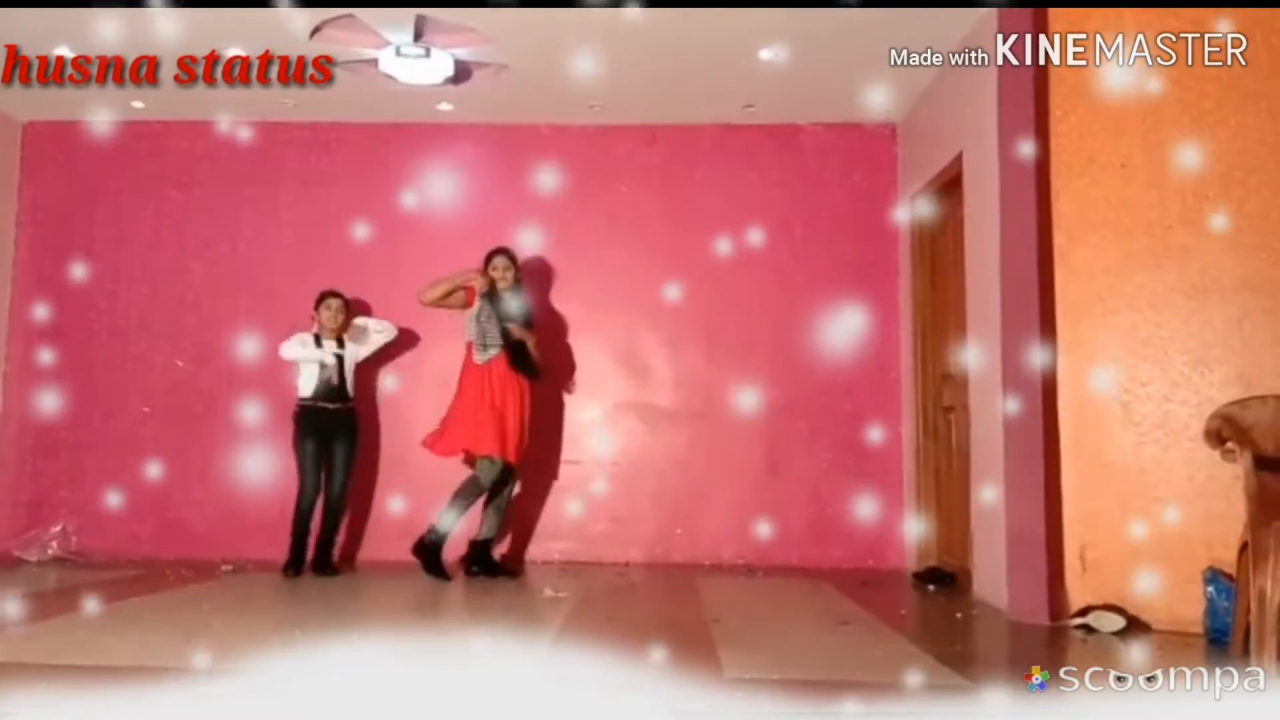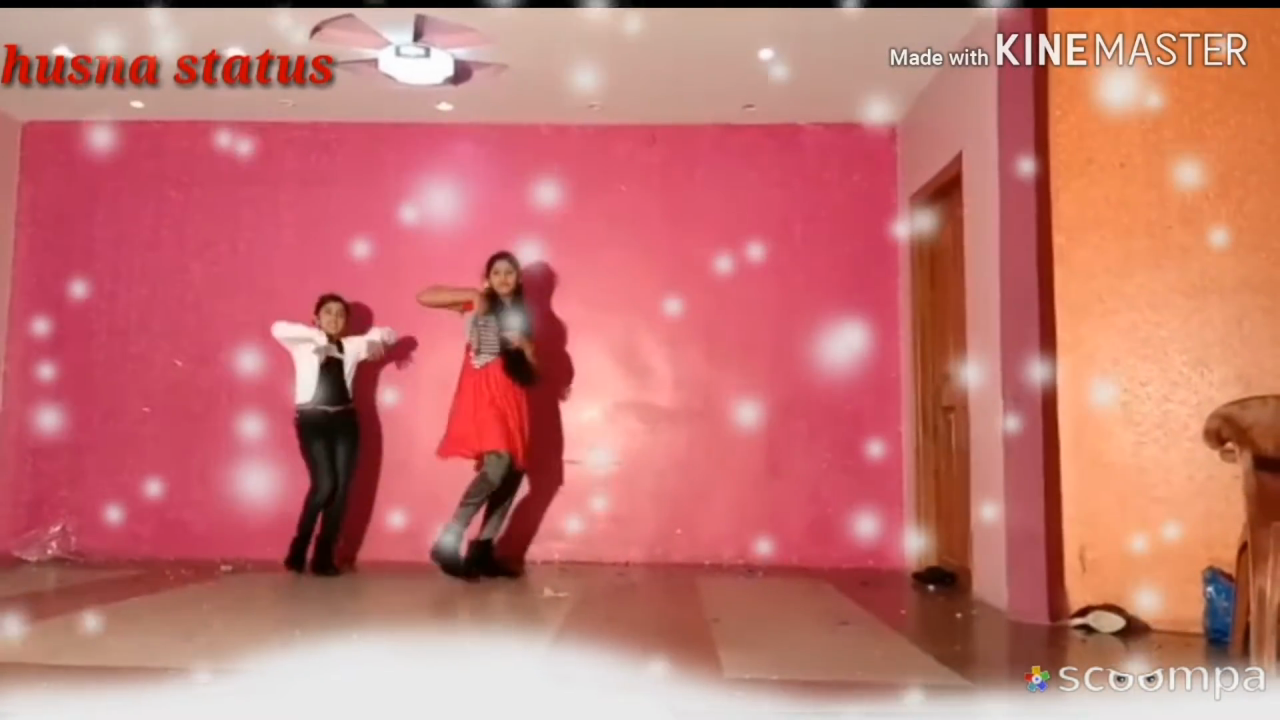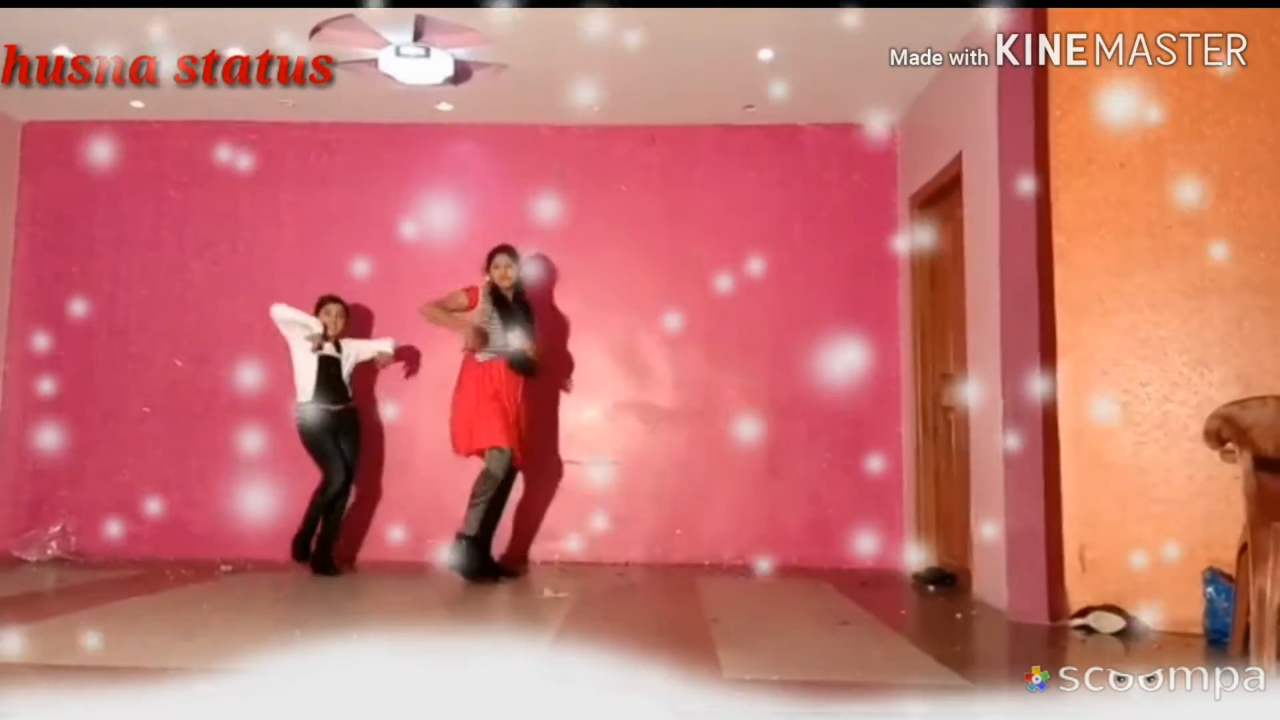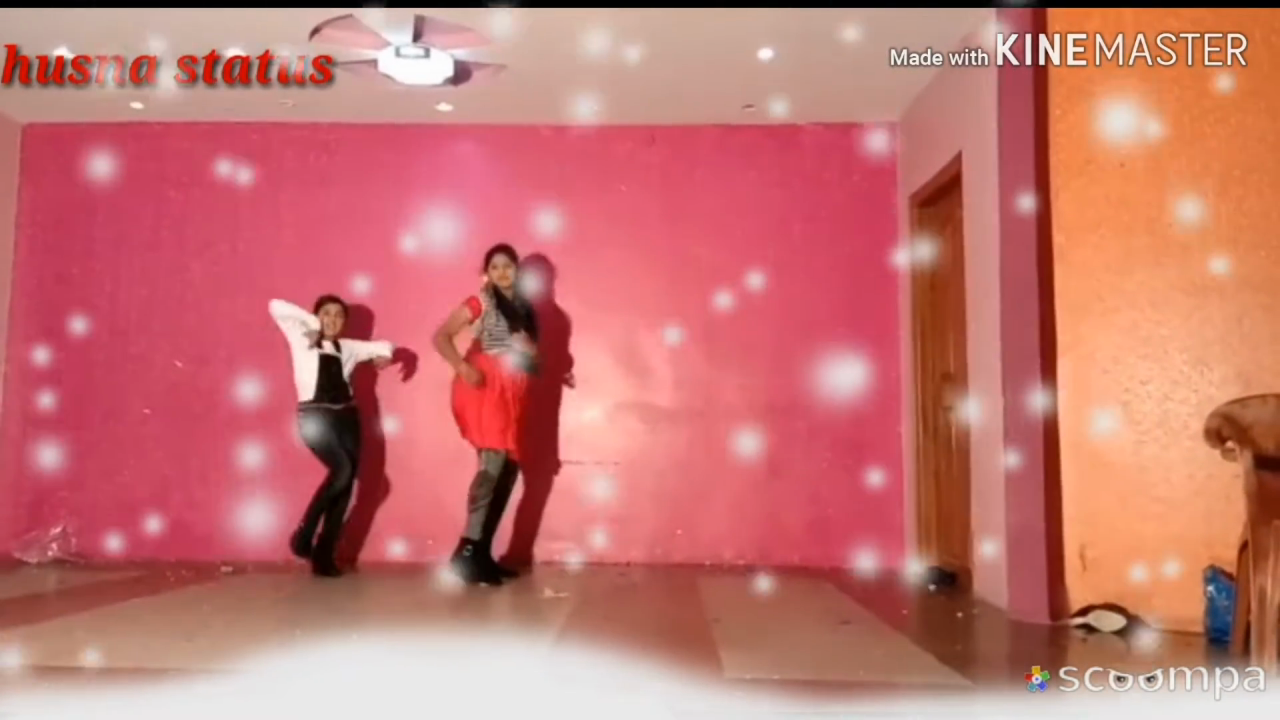
dt=0.1s
person 1, frame 1
left shoulder: (521, 308)
right shoulder: (474, 298)
left elbow: (537, 358)
right elbow: (425, 298)
left wrist: (526, 337)
right wrist: (463, 277)
left hip: (514, 396)
right hip: (482, 392)
left knee: (507, 472)
right knee: (489, 469)
left ankle: (480, 550)
right ankle: (432, 540)
person 1, frame 2
left shoulder: (521, 314)
right shoulder: (475, 303)
left elbow: (534, 363)
right elbow: (424, 297)
left wrist: (525, 345)
right wrist: (468, 293)
left hip: (512, 399)
right hip: (481, 394)
left knee: (513, 473)
right knee: (497, 467)
left ankle: (482, 551)
right ankle: (448, 543)
person 1, frame 3
left shoulder: (522, 307)
right shoulder: (477, 297)
left elbow: (534, 357)
right elbow: (429, 308)
left wrist: (527, 345)
right wrist: (461, 323)
left hip: (510, 393)
right hip: (481, 388)
left knee: (508, 468)
right knee: (496, 460)
left ankle: (481, 551)
right ankle: (465, 545)
person 1, frame 4
left shoulder: (523, 307)
right shoulder: (480, 302)
left elbow: (534, 356)
right elbow: (441, 337)
left wrist: (529, 347)
right wrist: (461, 366)
left hip: (512, 391)
right hip: (483, 388)
left knee: (509, 468)
right knee: (493, 460)
left ankle: (481, 554)
right ankle: (467, 553)
person 2, frame 1
left shoulder: (353, 344)
right shoulder: (305, 341)
left elbow: (390, 331)
right elbow: (286, 350)
left wrist: (363, 324)
right wrist: (323, 355)
left hip: (344, 418)
right hip: (310, 416)
left knee: (339, 487)
right knee: (310, 486)
left ankle: (324, 555)
right ankle: (296, 554)
person 2, frame 2
left shoulder: (351, 347)
right shoulder: (302, 342)
left elbow: (386, 334)
right elbow: (278, 329)
left wrist: (377, 340)
right wrist: (316, 338)
left hip: (345, 421)
right hip: (312, 419)
left knee: (341, 489)
right knee: (325, 484)
left ankle: (324, 555)
right ankle: (299, 547)
person 2, frame 3
left shoulder: (349, 347)
right shoulder: (302, 340)
left elbow: (385, 343)
right elbow: (277, 310)
left wrist: (385, 350)
right wrist: (312, 324)
left hip: (346, 419)
right hip: (314, 417)
left knee: (345, 483)
right knee: (336, 476)
left ankle: (323, 553)
right ankle: (305, 535)
person 2, frame 4
left shoulder: (348, 348)
right shoulder: (301, 337)
left elbow: (382, 346)
right elbow: (276, 306)
left wrist: (384, 353)
right wrist: (309, 322)
left hip: (346, 418)
right hip: (314, 417)
left knee: (346, 485)
right knee: (343, 471)
left ankle: (324, 554)
right ankle: (306, 530)
